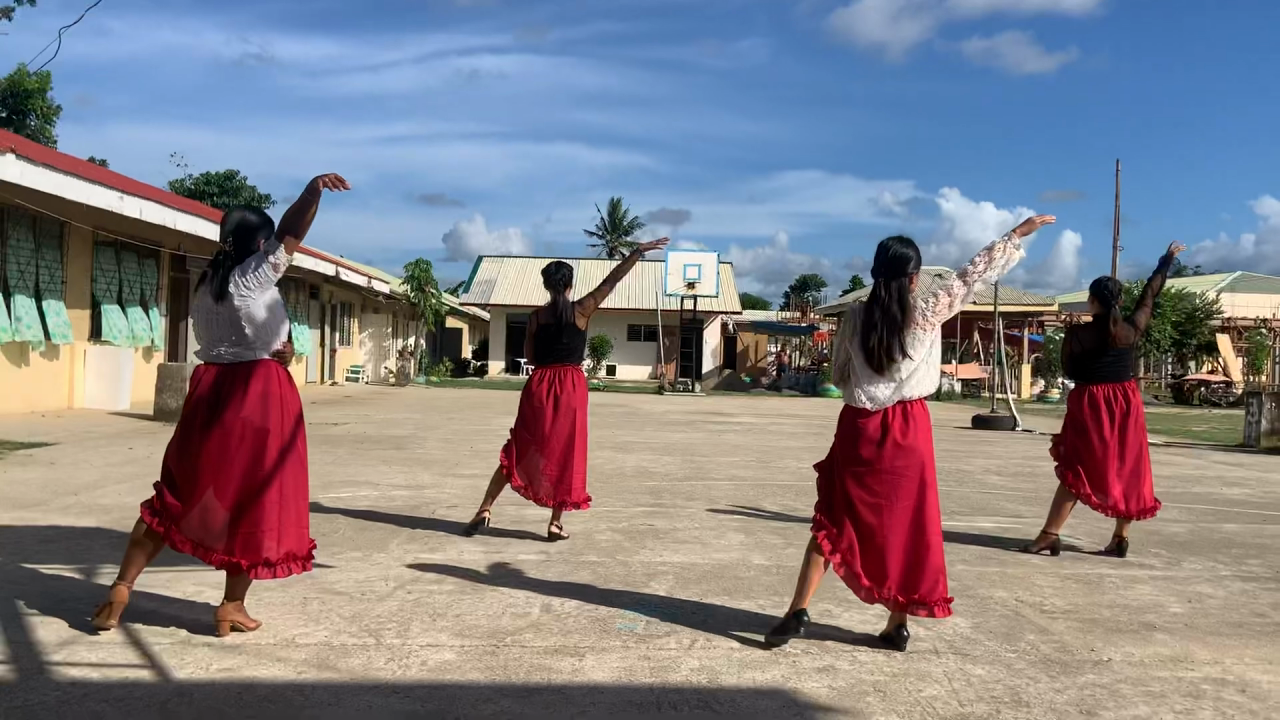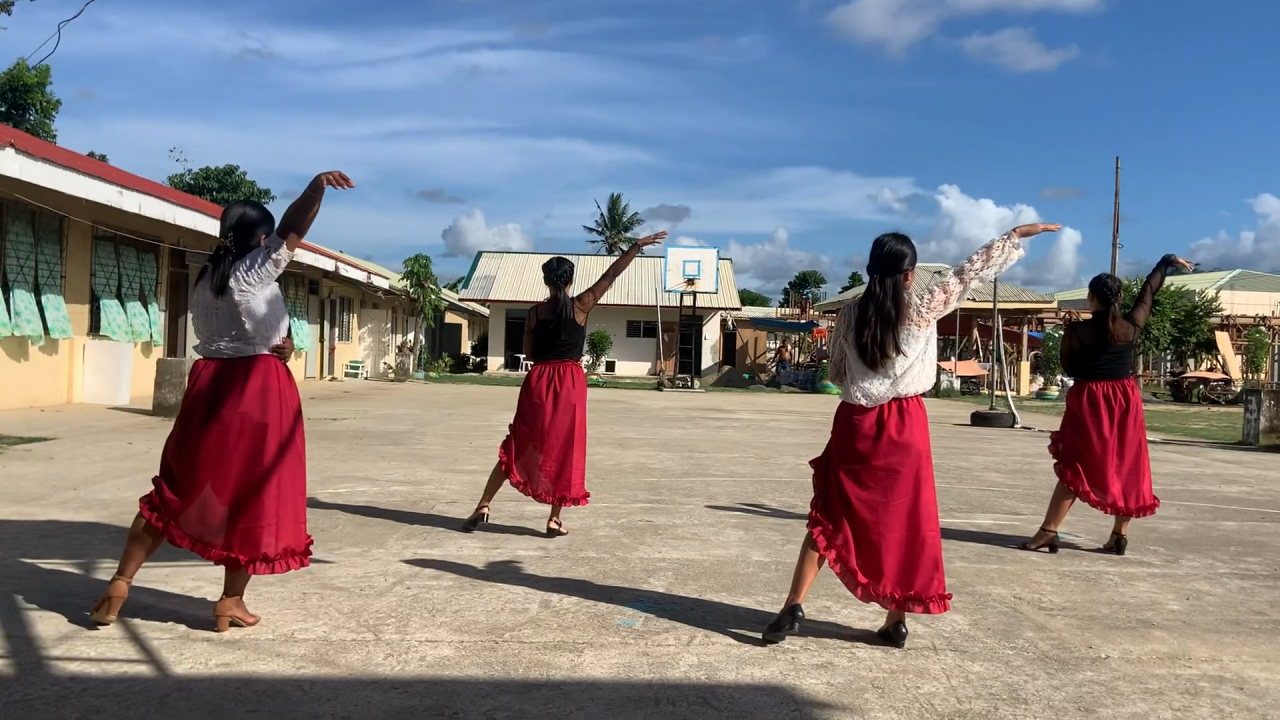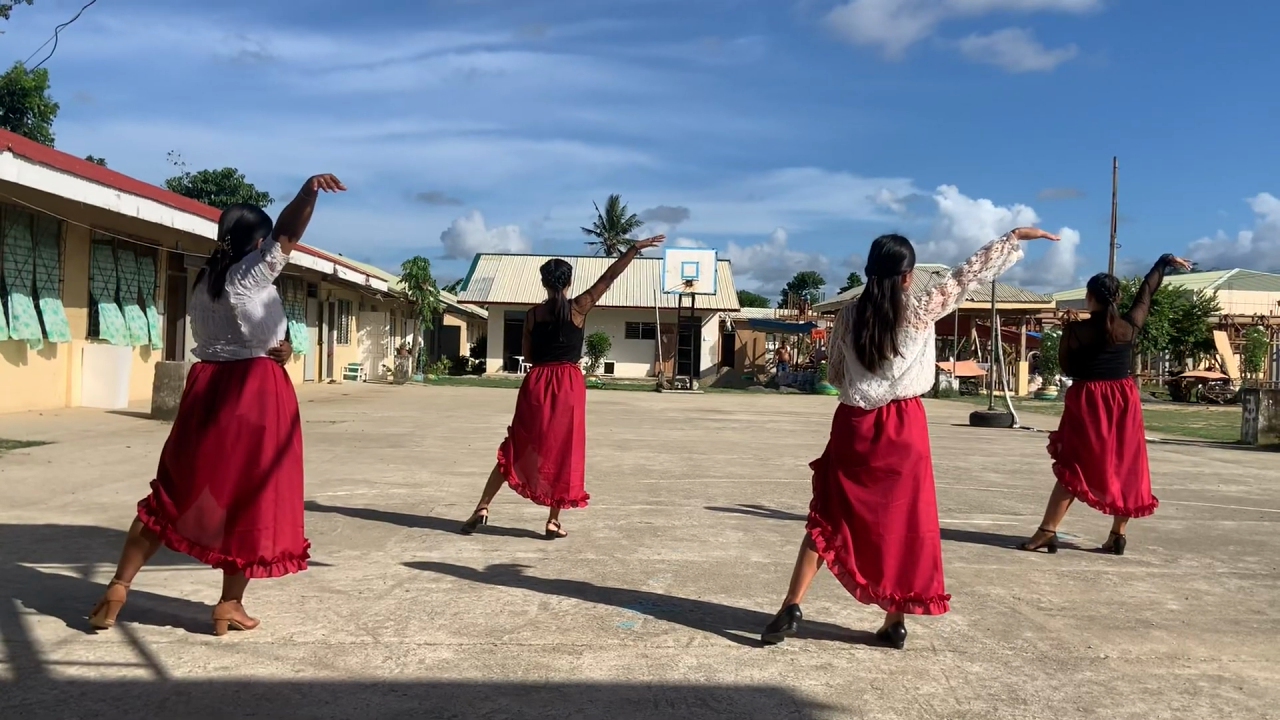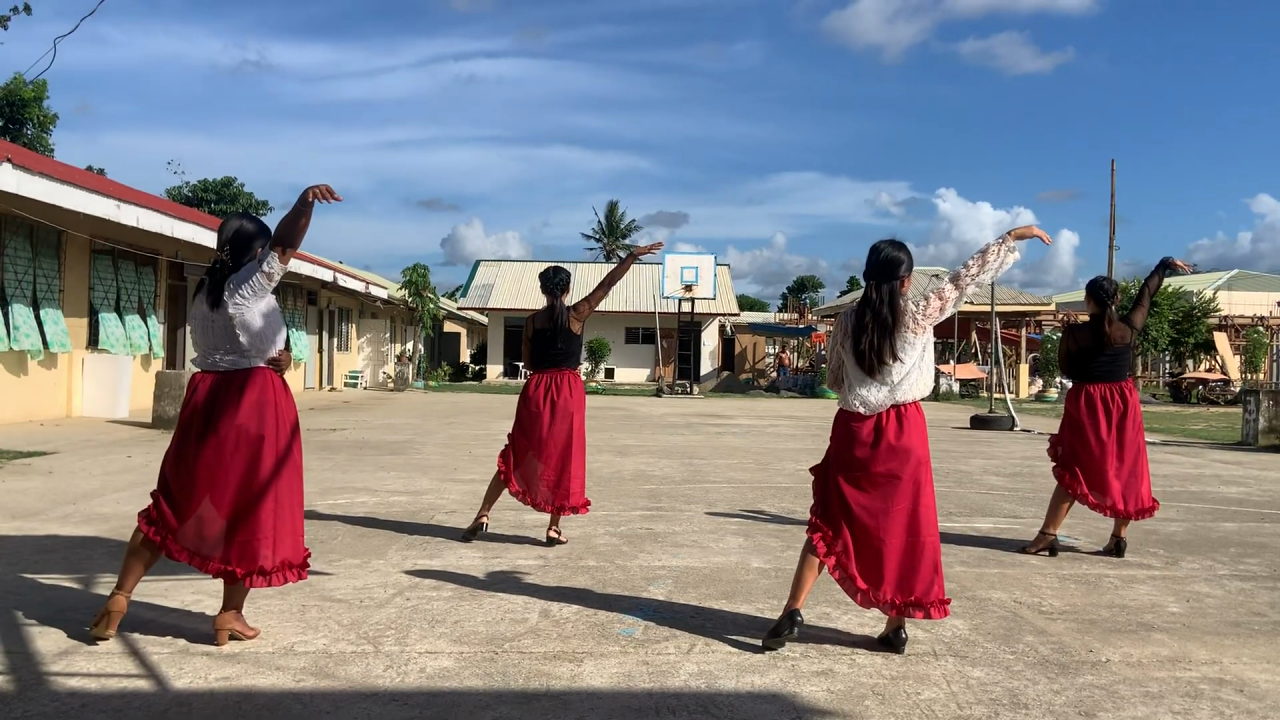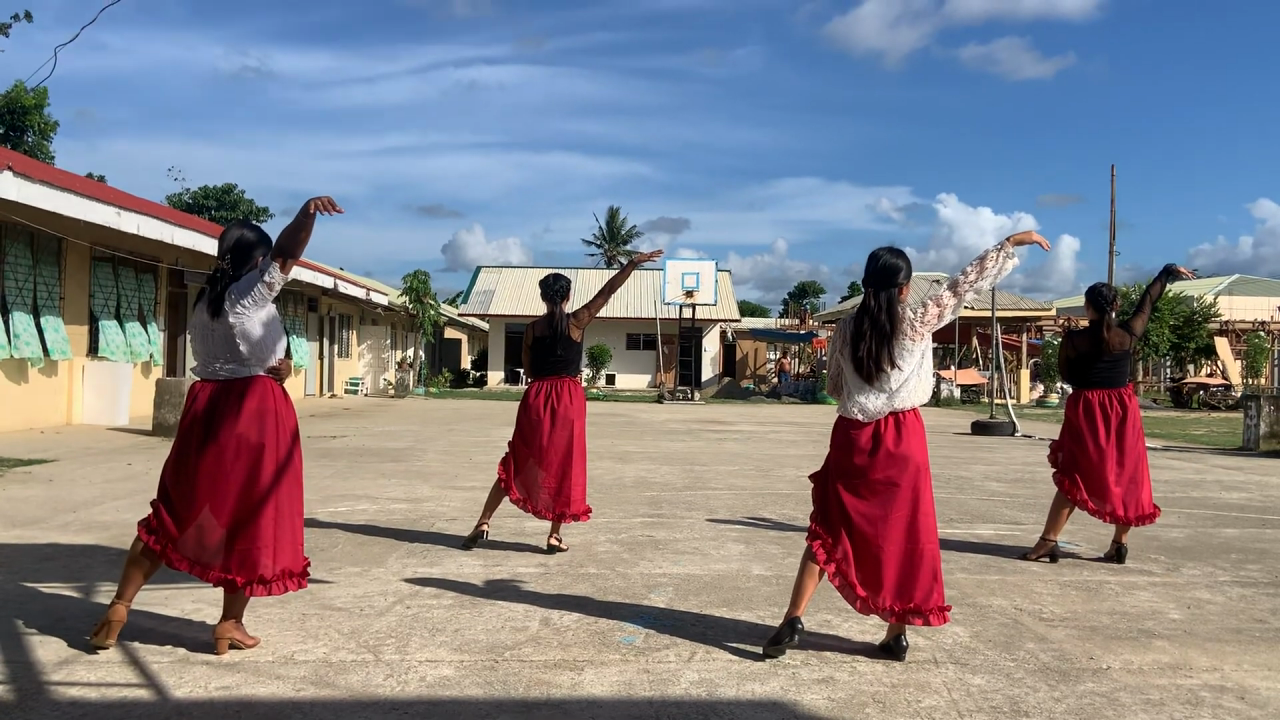
dt=0.3s
person 1, frame 1
left shoulder: (207, 285)
right shoulder: (253, 277)
right elbow: (290, 236)
left wrist: (277, 351)
right wrist: (313, 190)
left hip: (212, 393)
right hip: (257, 397)
left knee: (178, 494)
right knee: (254, 502)
left ankle: (120, 588)
right ankle: (232, 607)
person 1, frame 2
left shoulder: (207, 280)
right shoulder: (253, 273)
right elbow: (292, 232)
left wrist: (275, 345)
right wrist: (316, 187)
left hip: (211, 388)
right hip: (257, 391)
left knee: (178, 489)
right knee: (251, 496)
left ankle: (119, 583)
right ankle: (231, 602)
person 1, frame 3
left shoulder: (206, 283)
right shoulder: (250, 275)
right elbow: (288, 235)
left wrist: (275, 350)
right wrist: (309, 190)
left hip: (209, 390)
right hip: (253, 395)
left knee: (175, 493)
right knee: (248, 500)
left ankle: (117, 587)
right ankle: (230, 605)
person 1, frame 4
left shoulder: (206, 292)
right shoulder: (250, 285)
right elbow: (285, 246)
left wrist: (274, 358)
right wrist: (305, 202)
left hip: (209, 401)
right hip: (254, 405)
left knee: (177, 503)
right knee: (250, 510)
left ankle: (119, 598)
right ankle: (230, 615)
person 1, frame 5
left shoulder: (205, 301)
right shoulder: (250, 294)
right elbow: (286, 255)
left wrist: (275, 367)
right wrist: (306, 213)
left hip: (209, 409)
right hip: (253, 413)
left knee: (176, 513)
right knee: (251, 518)
left ankle: (119, 607)
right ankle: (230, 624)
person 2, frame 1
left shoulder: (854, 317)
right shoulder: (926, 312)
left elbow: (839, 377)
right elbow: (975, 272)
right wrist: (1019, 233)
left hip: (860, 426)
right hip: (907, 427)
left knee: (834, 520)
right knee: (906, 524)
left ankle: (797, 612)
right ankle: (897, 624)
person 2, frame 2
left shoulder: (850, 313)
right shoulder: (921, 308)
left elbow: (836, 373)
right elbow: (972, 270)
right wrist: (1018, 234)
left hip: (856, 422)
right hip: (904, 423)
left knee: (830, 518)
right knee: (903, 520)
left ankle: (793, 608)
right ankle: (896, 620)
person 2, frame 3
left shoulder: (849, 315)
right shoulder: (919, 310)
left elbow: (834, 374)
right elbow: (970, 272)
right wrist: (1017, 236)
left hip: (854, 423)
right hip: (903, 425)
left knee: (828, 518)
right knee: (902, 522)
left ankle: (791, 607)
right ankle: (894, 621)
person 2, frame 4
left shoulder: (848, 320)
right shoulder: (918, 314)
left elbow: (833, 380)
right elbow: (968, 276)
right wrist: (1013, 236)
left hip: (854, 429)
right hip: (902, 430)
left knee: (830, 524)
right knee: (902, 527)
left ankle: (792, 614)
right ankle: (896, 627)
person 2, frame 5
left shoulder: (846, 328)
right shoulder: (916, 322)
left elbow: (834, 387)
right elbow: (967, 283)
right wrist: (1012, 242)
left hip: (853, 436)
right hip: (901, 437)
left knee: (829, 531)
right knee: (902, 535)
left ankle: (792, 622)
right ankle: (896, 634)
person 3, frame 1
left shoulder: (1078, 334)
right shoulder: (1132, 328)
left elbow: (1069, 370)
right elbow: (1150, 295)
right wrist: (1167, 261)
left hip: (1090, 405)
right hip: (1125, 404)
left knee: (1076, 471)
right knee: (1127, 471)
left ankle: (1051, 534)
right ankle: (1120, 537)
person 3, frame 2
left shoulder: (1077, 331)
right shoulder: (1131, 326)
left elbow: (1068, 367)
right elbow: (1148, 292)
right wrist: (1168, 262)
left hip: (1089, 403)
right hip: (1125, 401)
left knee: (1075, 468)
right knee: (1125, 468)
left ankle: (1049, 531)
right ankle: (1119, 535)
person 3, frame 3
left shoulder: (1076, 330)
right shoulder: (1130, 325)
left elbow: (1067, 367)
right elbow: (1146, 291)
right wrist: (1166, 261)
left hip: (1087, 402)
right hip: (1124, 401)
left knee: (1073, 468)
right knee: (1124, 466)
left ankle: (1047, 531)
right ankle: (1117, 535)
person 3, frame 4
left shoulder: (1074, 333)
right shoulder: (1129, 328)
left elbow: (1066, 370)
right elbow: (1145, 295)
right wrist: (1166, 264)
left hip: (1087, 405)
right hip: (1123, 404)
left knee: (1074, 471)
right knee: (1125, 470)
left ankle: (1048, 534)
right ankle: (1119, 538)
person 3, frame 5
left shoulder: (1074, 340)
right shoulder: (1128, 334)
left elbow: (1067, 375)
right elbow: (1147, 302)
right wrist: (1169, 271)
left hip: (1086, 411)
right hip: (1122, 410)
left knee: (1074, 477)
right knee: (1125, 476)
left ankle: (1049, 540)
right ankle: (1119, 544)
person 4, frame 1
left shoulder: (536, 316)
right shoulder: (582, 310)
left elbow: (530, 356)
right elbow: (612, 280)
right wrist: (639, 251)
left hip: (539, 385)
right hip: (571, 387)
left knee: (520, 451)
right knee: (565, 454)
left ankle: (485, 510)
right ankle: (555, 523)
person 4, frame 2
left shoulder: (535, 312)
right shoulder: (581, 306)
left elbow: (529, 352)
right elbow: (611, 275)
right wrist: (637, 246)
left hip: (539, 381)
right hip: (570, 382)
left knee: (519, 446)
right knee: (564, 451)
left ankle: (483, 506)
right ankle: (554, 520)
person 4, frame 3
left shoulder: (533, 314)
right shoulder: (578, 308)
left elbow: (528, 355)
right elbow: (609, 277)
right wrist: (635, 248)
left hip: (537, 383)
right hip: (568, 385)
left knee: (517, 448)
right knee: (563, 452)
left ankle: (482, 508)
right ankle: (553, 521)
person 4, frame 4
left shoulder: (532, 321)
right shoulder: (576, 315)
left elbow: (527, 362)
right elbow: (607, 284)
right wrist: (633, 256)
left hip: (537, 390)
right hip: (568, 391)
left knee: (517, 456)
right knee: (563, 459)
left ankle: (483, 515)
right ankle: (554, 528)
person 4, frame 5
left shoulder: (532, 328)
right shoulder: (576, 322)
left elbow: (528, 370)
right elbow: (607, 291)
right wrist: (633, 263)
left hip: (536, 397)
right hip: (568, 398)
left knee: (517, 464)
right knee: (564, 466)
left ankle: (483, 523)
right ankle: (554, 535)
